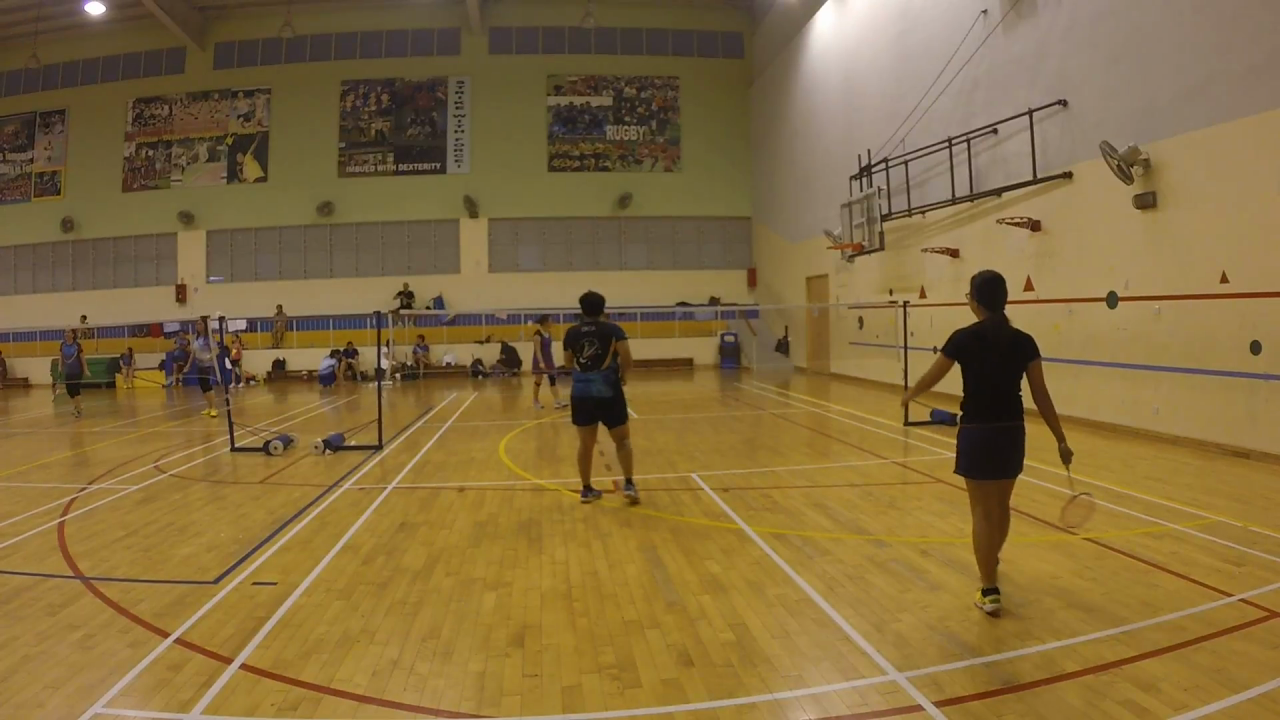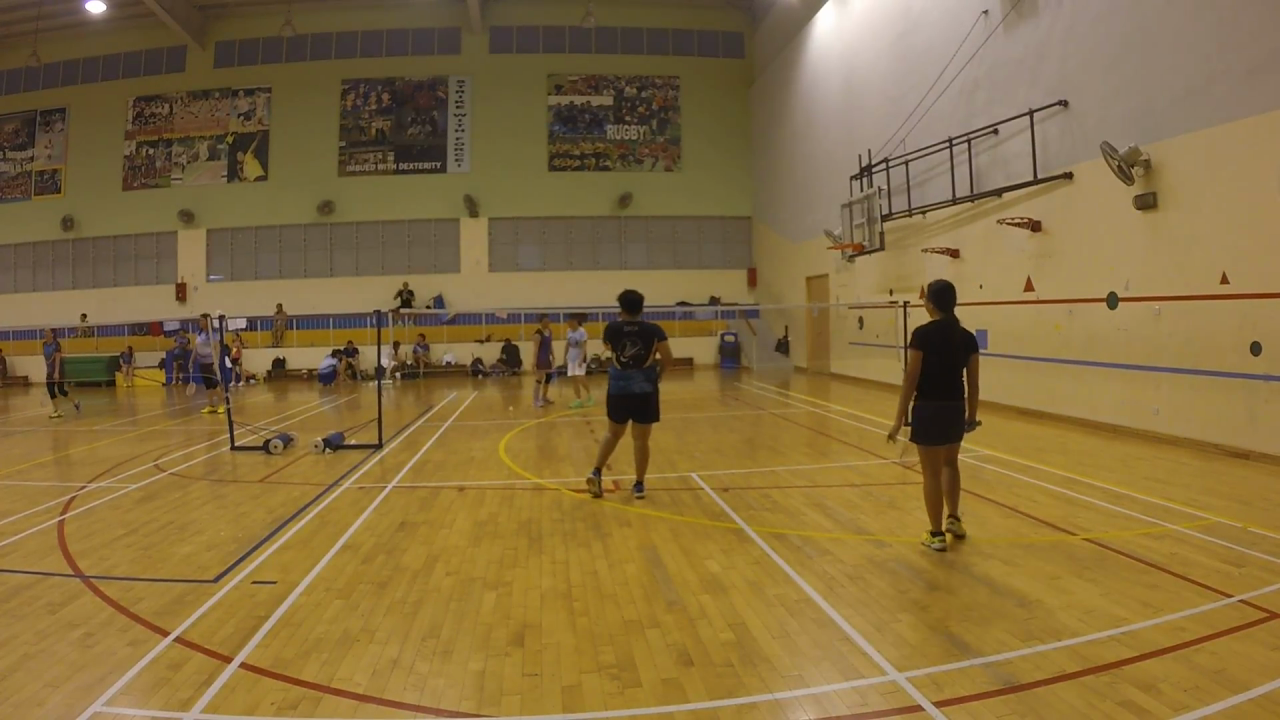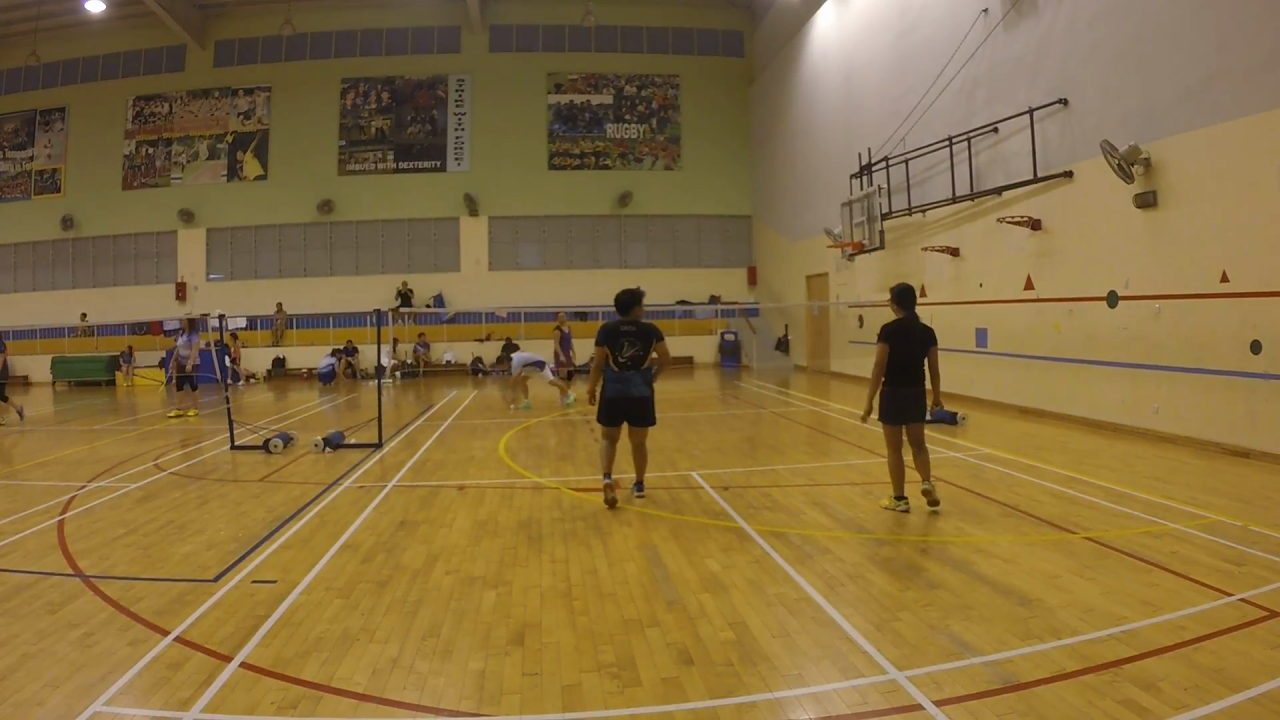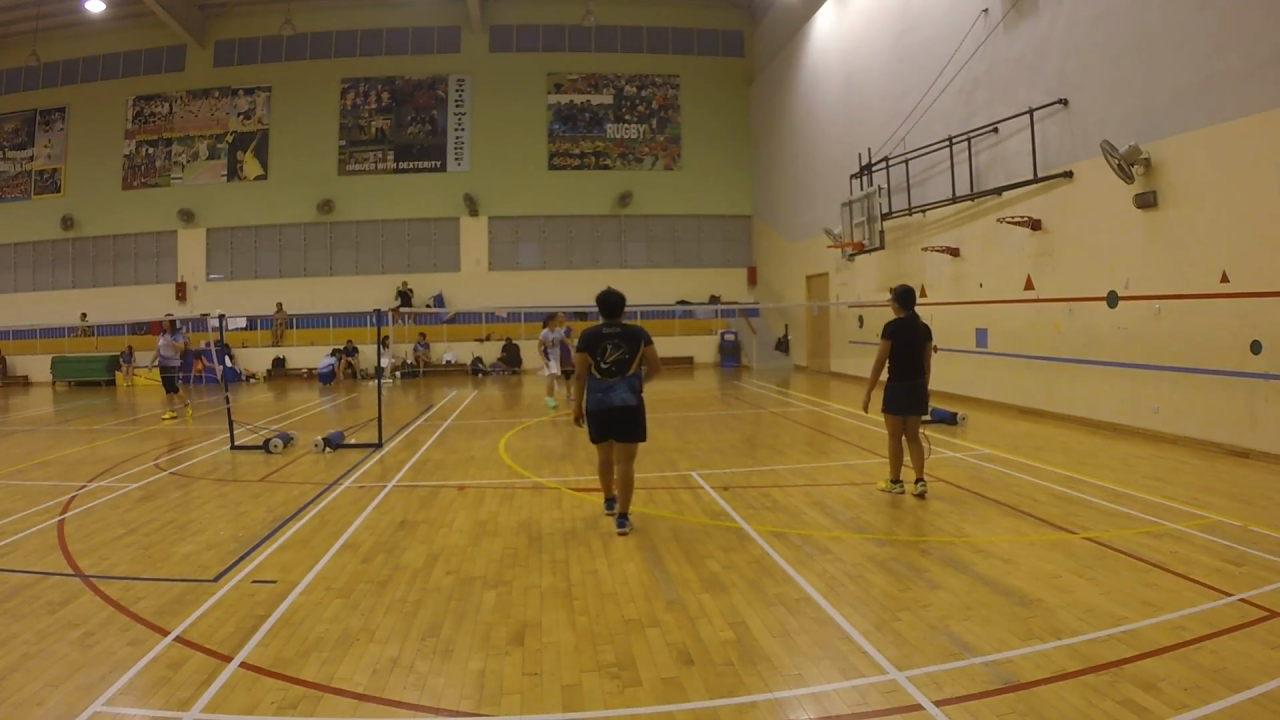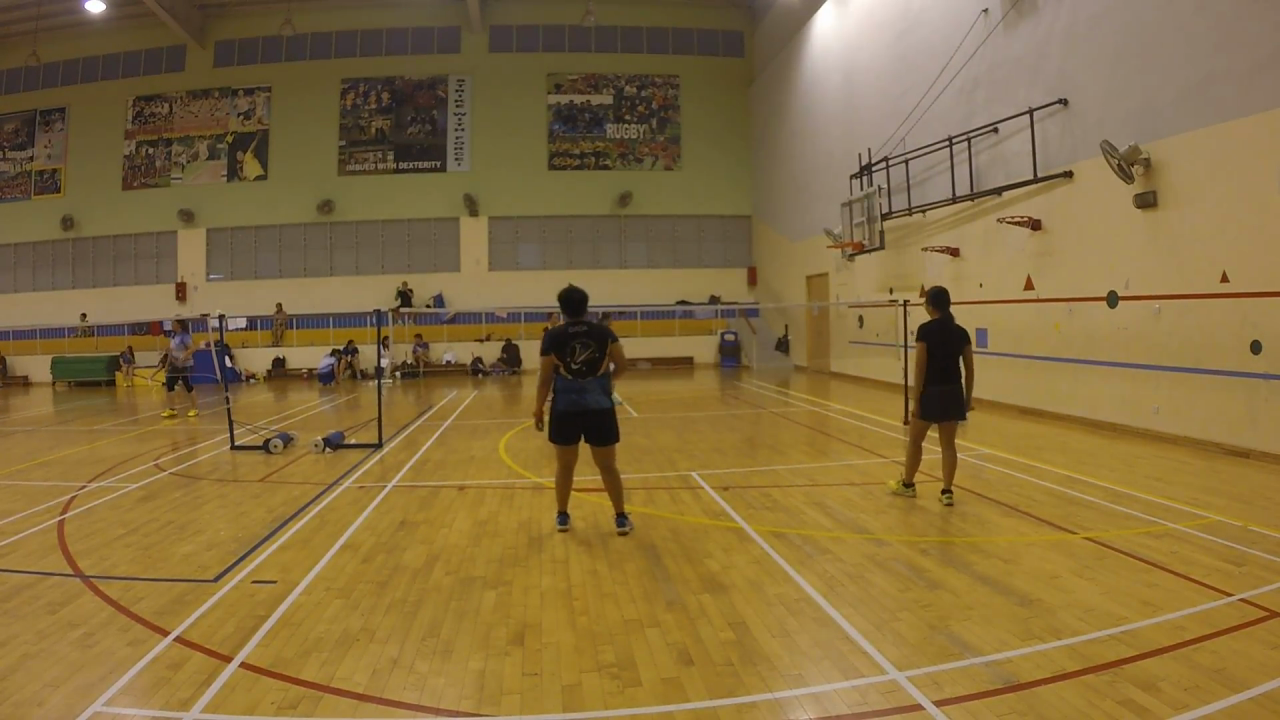
dt=1s
person 1, frame 1
left shoulder: (964, 339)
right shoulder: (1024, 342)
left elbow: (930, 379)
right elbow: (1041, 395)
left wrist: (910, 394)
right wrist: (1061, 440)
left hip: (977, 433)
right hip: (1012, 432)
left knee: (982, 512)
right knee: (1001, 505)
left ankle: (989, 592)
right ankle: (990, 568)
person 1, frame 2
left shoulder: (923, 334)
right shoulder: (967, 338)
left elbow: (911, 378)
right elbow: (973, 382)
left wrist: (899, 417)
right wrist: (972, 414)
left hip: (928, 409)
right hip: (955, 409)
left knee: (931, 471)
right knee: (950, 464)
left ankle: (936, 534)
right ankle: (953, 519)
person 1, frame 3
left shoulder: (889, 330)
right shoulder: (927, 332)
left elbow: (879, 367)
right elbow: (934, 368)
left wrist: (869, 401)
right wrist: (936, 396)
left hip: (893, 394)
right hip: (916, 394)
left knee: (894, 448)
right knee: (918, 443)
left ankle: (899, 499)
right ankle: (928, 485)
person 1, frame 4
left shoulder: (892, 328)
right shoulder: (924, 329)
left elbow: (880, 363)
right elbow: (927, 364)
left wrist: (868, 393)
right wrist: (924, 388)
left hip: (897, 388)
right hip: (918, 387)
left knee: (895, 437)
right knee: (914, 436)
left ankle: (895, 482)
right ankle: (920, 481)
person 1, frame 5
left shoulder: (926, 330)
right shoulder: (961, 332)
left elbow: (920, 367)
right elbow: (969, 369)
left wrist: (916, 399)
right wrist: (967, 397)
left hip: (932, 392)
right hip: (955, 393)
left knee: (916, 439)
right knee: (948, 444)
left ankle: (907, 484)
right ankle: (947, 492)
person 2, frame 1
left shoulder: (572, 333)
right shoulder: (612, 330)
left elbow: (567, 361)
right elbow: (627, 358)
right wrist: (623, 375)
left hip: (581, 393)
right hip: (608, 393)
left knee: (586, 443)
right knee: (622, 440)
left ankle: (586, 489)
right ankle: (628, 484)
person 2, frame 2
left shoulder: (612, 328)
right shoulder: (654, 330)
right elbow: (668, 358)
right wrist: (659, 371)
left hip: (618, 390)
right hip: (645, 390)
left knee: (613, 433)
right knee: (641, 439)
left ankle: (596, 472)
right ankle: (639, 485)
person 2, frame 3
left shoulder: (606, 330)
right shoulder: (651, 331)
left elbow: (597, 364)
right elbow: (666, 360)
left wrist: (591, 388)
right wrist: (654, 374)
left hip: (612, 394)
right hip: (641, 394)
left knee: (609, 440)
right knee: (638, 442)
left ankle: (607, 479)
right ankle: (639, 484)
person 2, frame 4
left shoulder: (587, 336)
right shoulder: (639, 334)
left elbow: (580, 375)
right elbow: (655, 368)
left wrist: (577, 405)
right wrist: (641, 380)
left hip: (597, 405)
right hip: (629, 405)
left knee: (604, 457)
right knee: (625, 462)
left ankle: (609, 501)
right ankle: (622, 517)
person 2, frame 5
left shoulder: (552, 336)
right shoulder: (604, 333)
left elbow: (546, 378)
right elbow: (622, 366)
left wrist: (538, 409)
left hip: (565, 409)
right hip: (600, 407)
left knee: (565, 465)
right knee: (608, 465)
left ankle: (562, 516)
right ankle: (621, 518)
